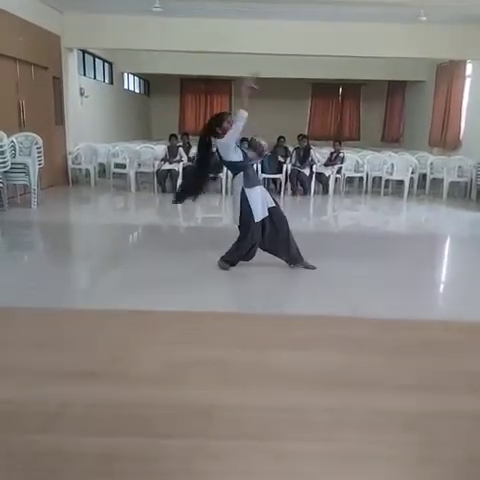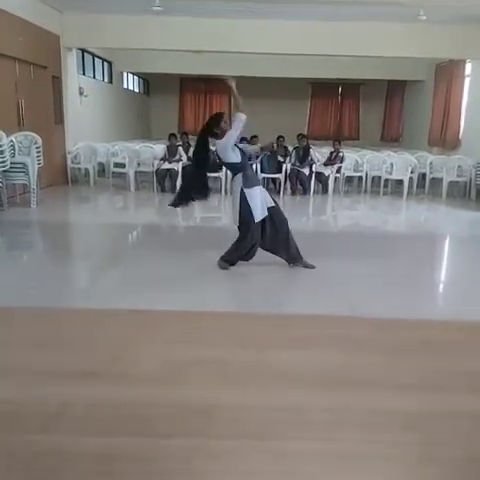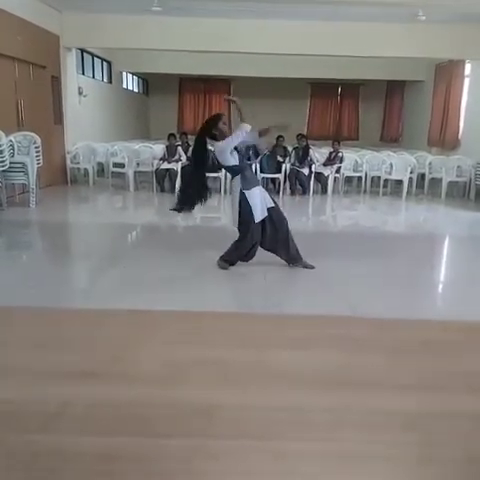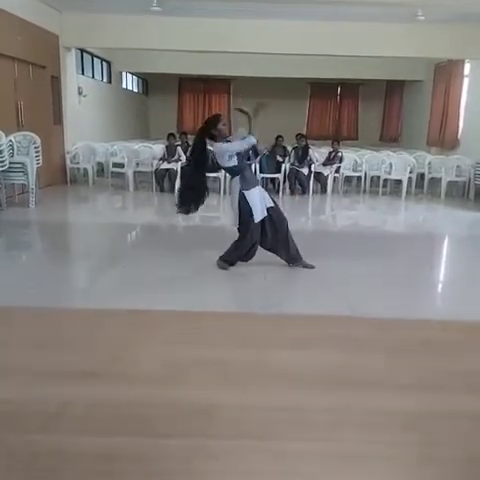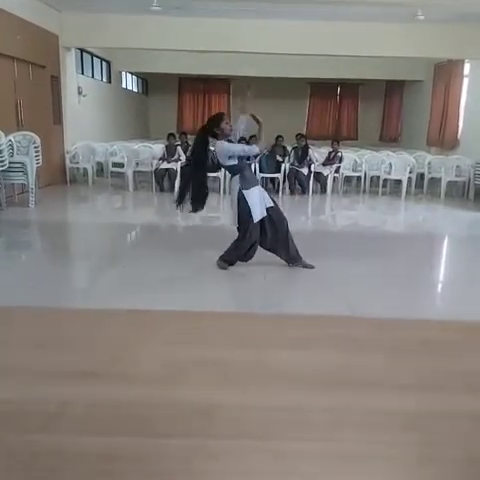
dt=0.1s
person 1, frame 1
left shoulder: (229, 144)
right shoulder: (224, 143)
right elbow: (241, 117)
left wrist: (257, 147)
right wrist: (245, 91)
left hip: (255, 188)
right hip: (246, 191)
left knee: (279, 222)
right knee: (252, 234)
left ankle: (295, 259)
right ankle: (227, 260)
person 1, frame 2
left shoulder: (228, 144)
right shoulder: (223, 144)
right elbow: (240, 120)
right wrist: (235, 93)
left hip: (256, 188)
right hip: (246, 192)
left knee: (280, 222)
right knee: (251, 232)
left ankle: (295, 259)
right ankle: (227, 259)
person 1, frame 3
left shoulder: (226, 145)
right shoulder: (222, 146)
left elbow: (248, 136)
right elbow: (243, 130)
left wrist: (264, 131)
right wrist: (237, 106)
left hip: (254, 189)
right hip: (245, 193)
left knee: (279, 223)
right knee: (251, 234)
left ankle: (295, 259)
right ankle: (226, 259)
person 1, frame 4
left shoulder: (225, 145)
right shoulder: (221, 148)
left elbow: (246, 141)
right elbow: (250, 141)
left wrist: (250, 117)
left hip: (254, 188)
right hip: (245, 192)
left knee: (279, 222)
right knee: (250, 233)
left ankle: (295, 259)
right ankle: (225, 259)
person 1, frame 5
left shoulder: (226, 144)
right shoulder: (223, 147)
right elbow: (253, 150)
left hip: (254, 188)
right hip: (244, 192)
left knee: (278, 222)
right knee: (250, 233)
left ankle: (294, 259)
right ankle: (225, 259)
